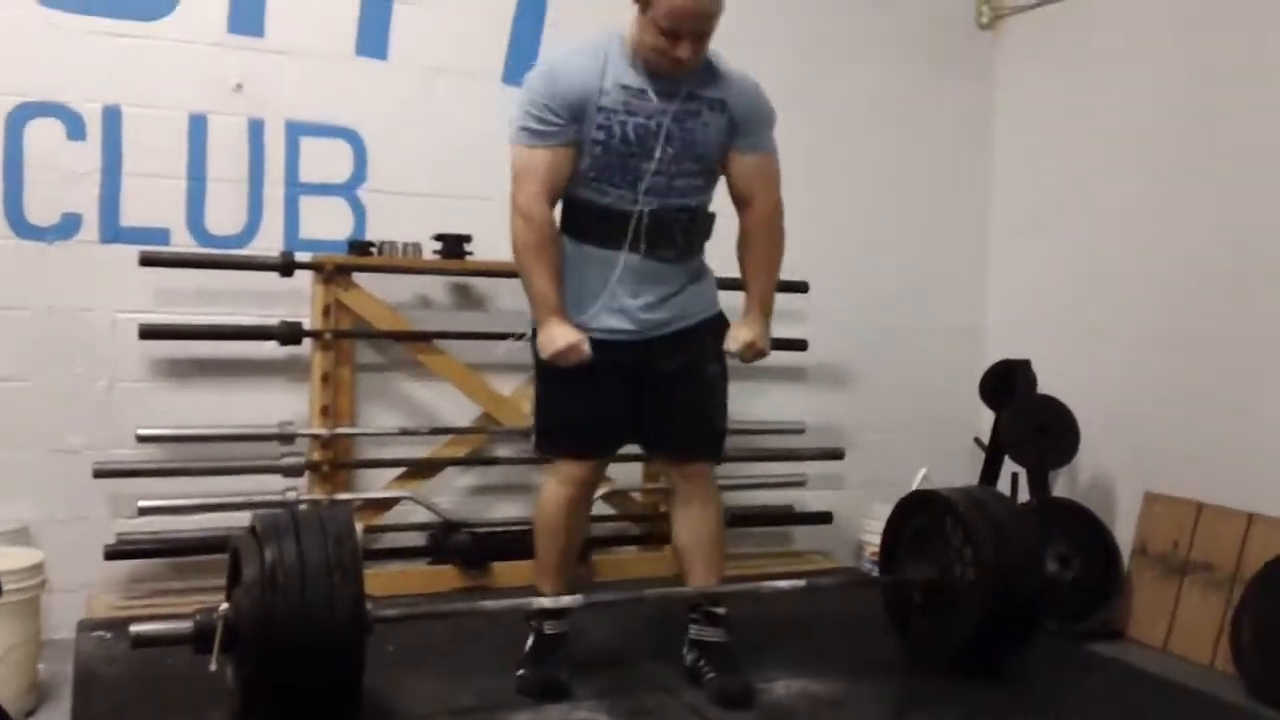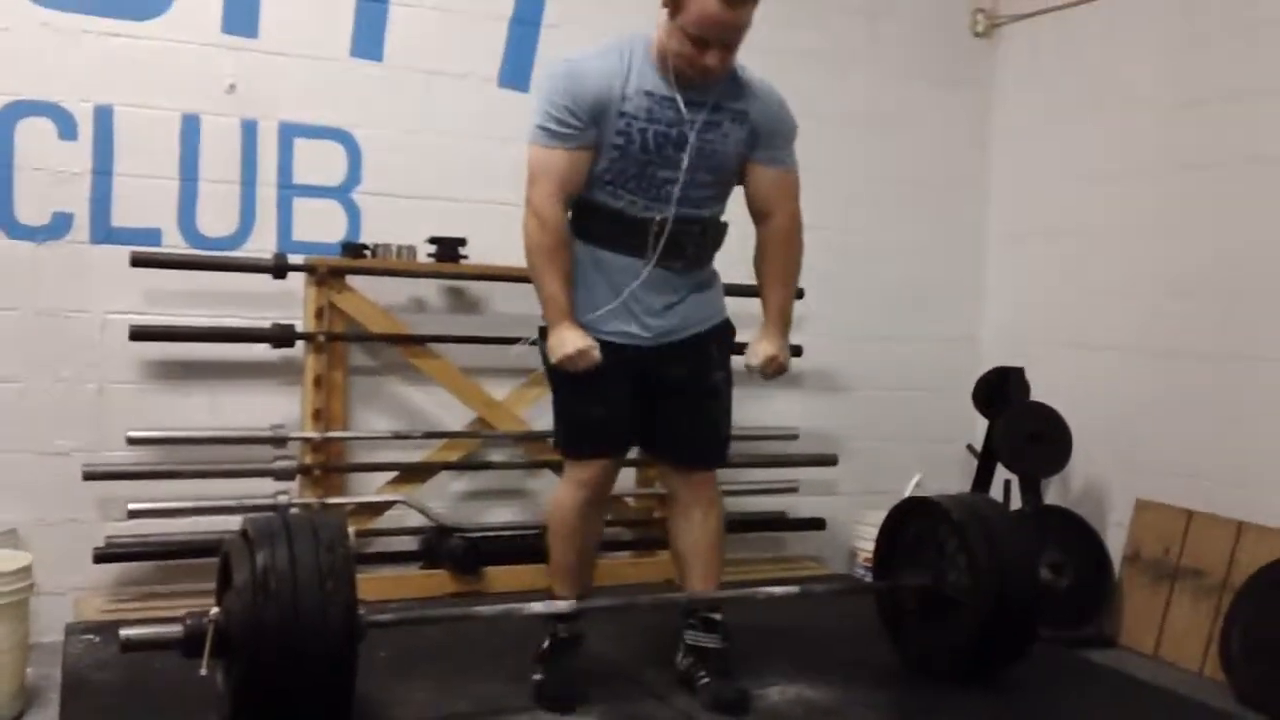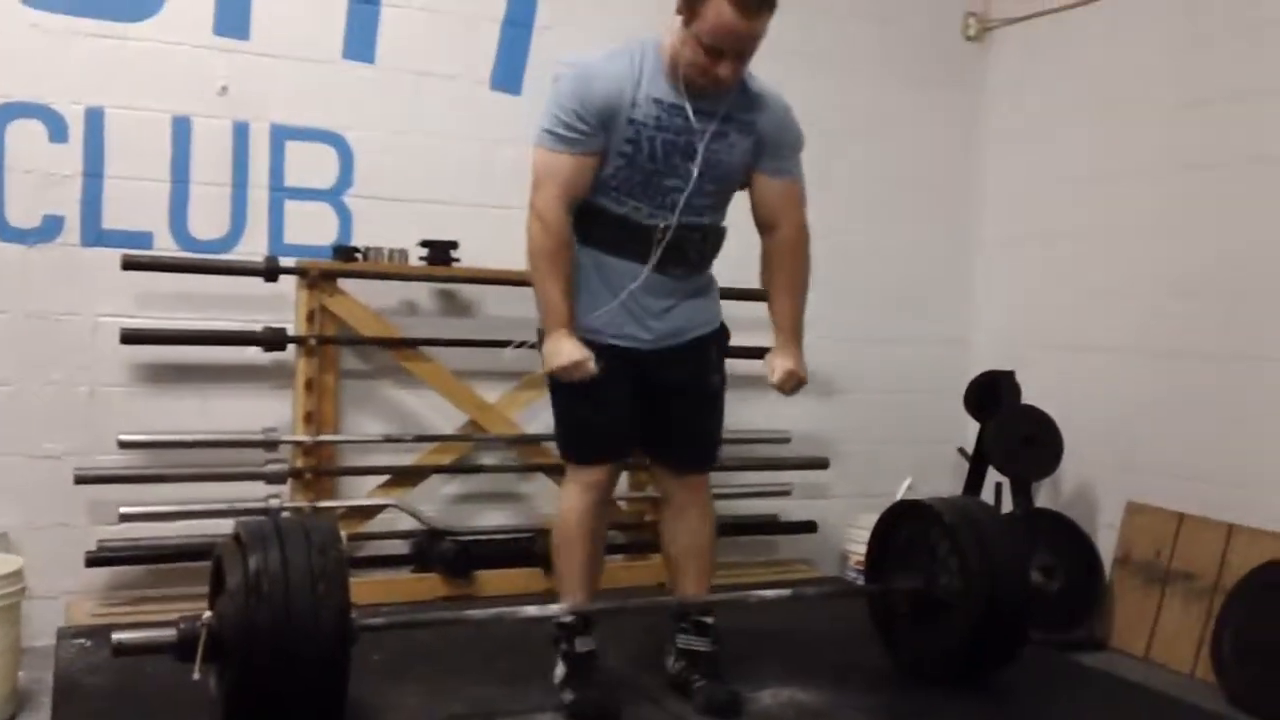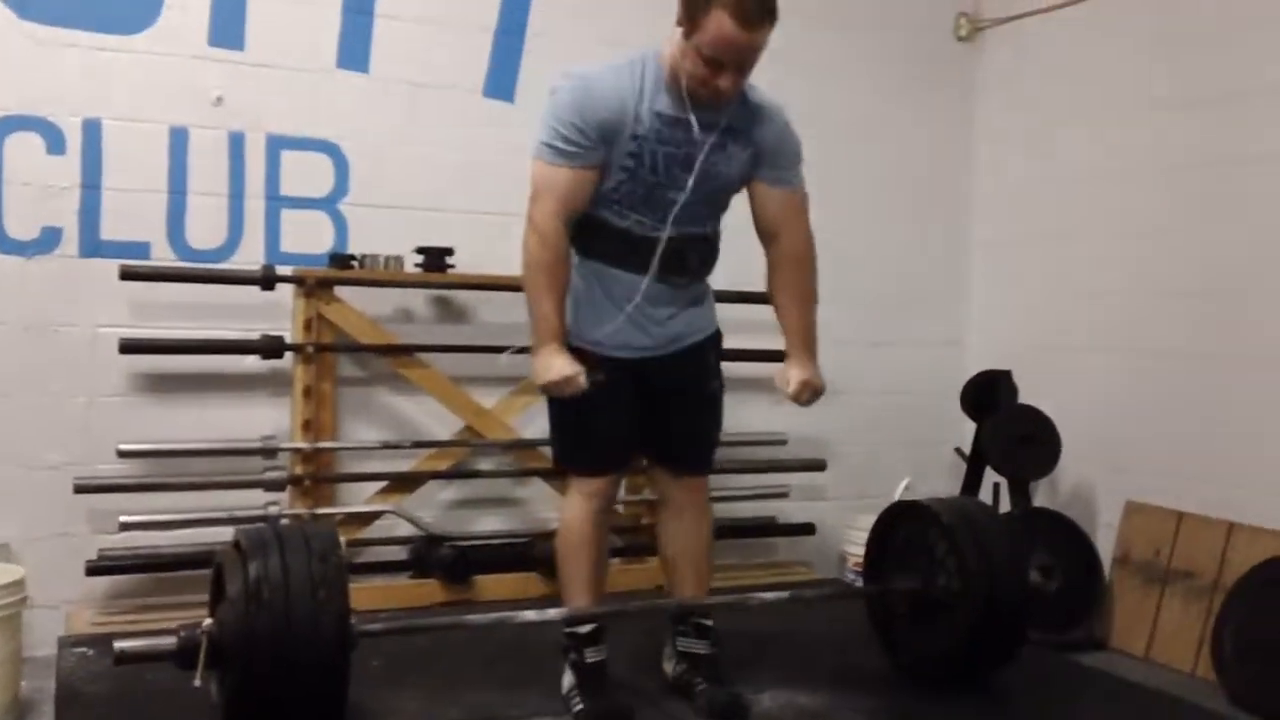
dt=0.1s
person 1, frame 1
left shoulder: (740, 99)
right shoulder: (567, 80)
left elbow: (760, 208)
right elbow: (531, 205)
left wrist: (755, 314)
right wrist: (551, 318)
left hip: (684, 316)
right hip: (585, 316)
left knee: (693, 471)
right knee: (575, 470)
left ankle: (707, 632)
right ankle: (548, 630)
person 1, frame 2
left shoulder: (762, 110)
right shoulder: (588, 80)
left elbow: (778, 220)
right elbow: (546, 206)
left wrist: (775, 328)
right wrist: (561, 321)
left hip: (692, 323)
right hip: (597, 319)
left knee: (696, 477)
right knee: (588, 472)
left ankle: (702, 639)
right ankle: (562, 632)
person 1, frame 3
left shoulder: (769, 118)
right shoulder: (597, 85)
left elbow: (785, 231)
right elbow: (550, 209)
left wrist: (787, 344)
right wrist: (556, 330)
left hip: (688, 327)
right hip: (597, 324)
left knee: (688, 481)
right knee: (592, 475)
left ankle: (692, 643)
right ankle: (575, 647)
person 1, frame 4
left shoulder: (765, 128)
right shoulder: (596, 96)
left elbow: (788, 240)
right elbow: (547, 224)
left wrist: (801, 354)
right wrist: (548, 345)
left hip: (685, 334)
right hip: (594, 335)
left knee: (686, 483)
right knee: (594, 484)
left ankle: (691, 645)
right ankle: (584, 657)
